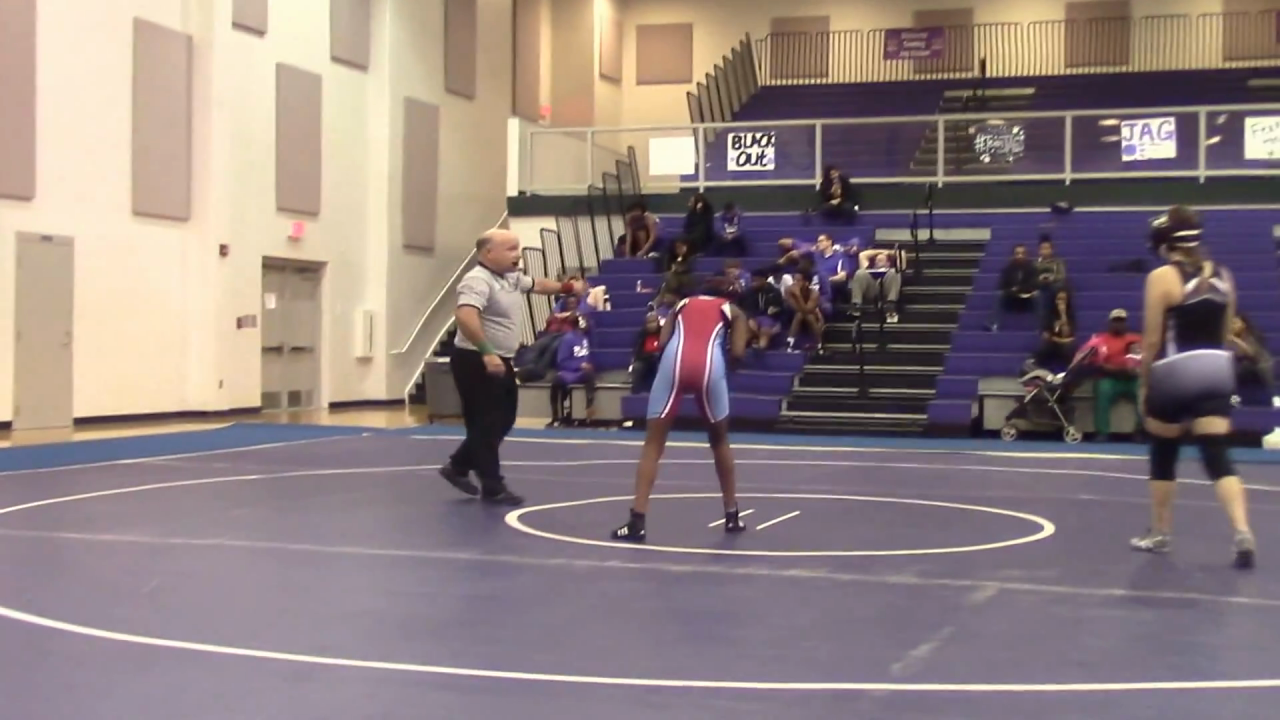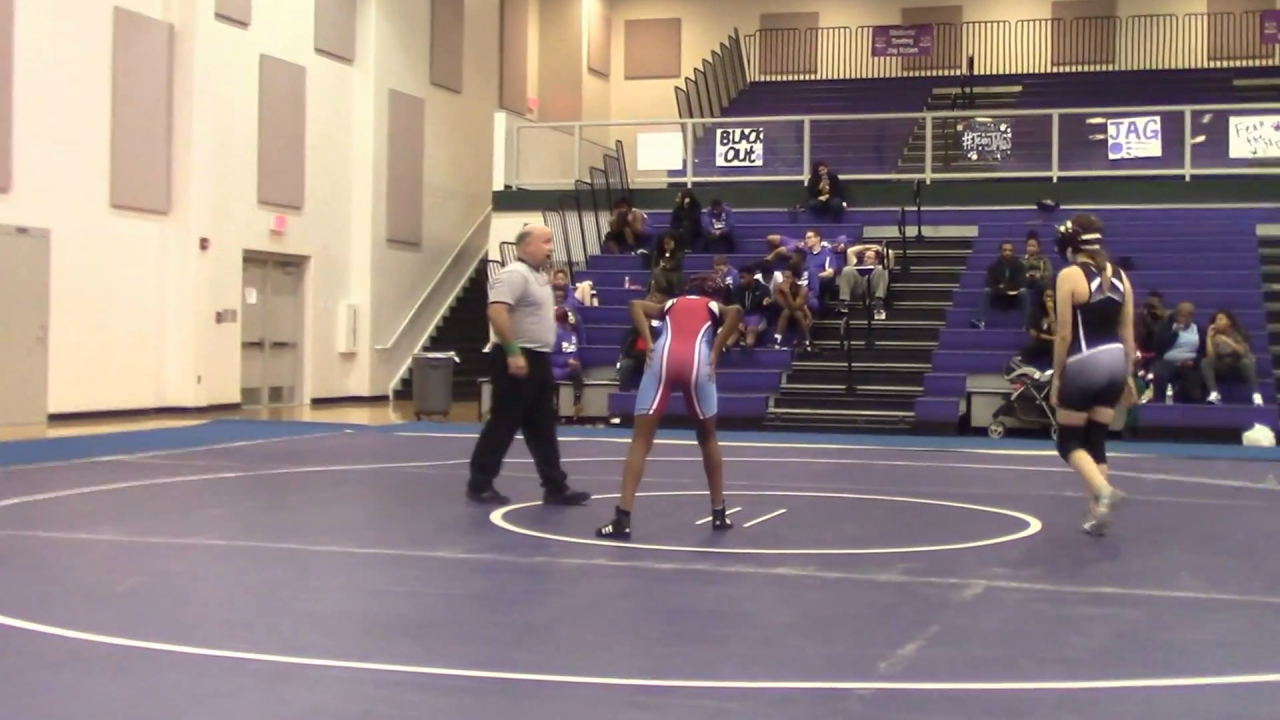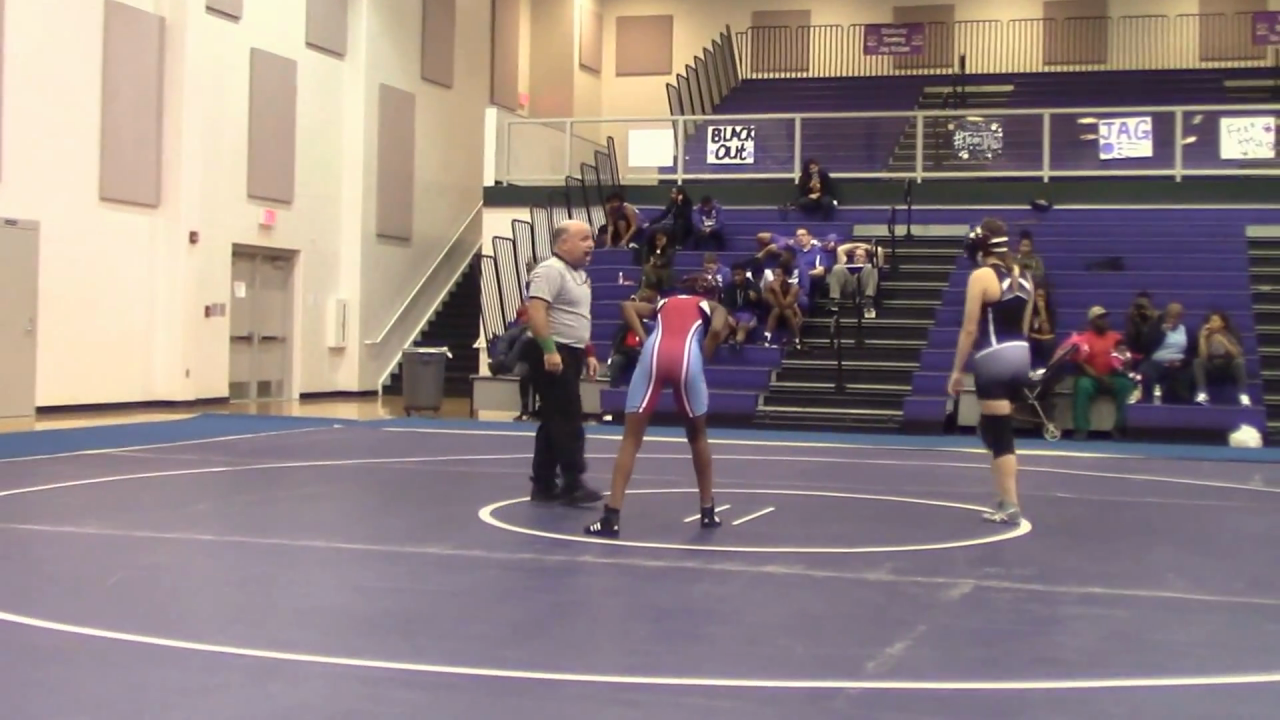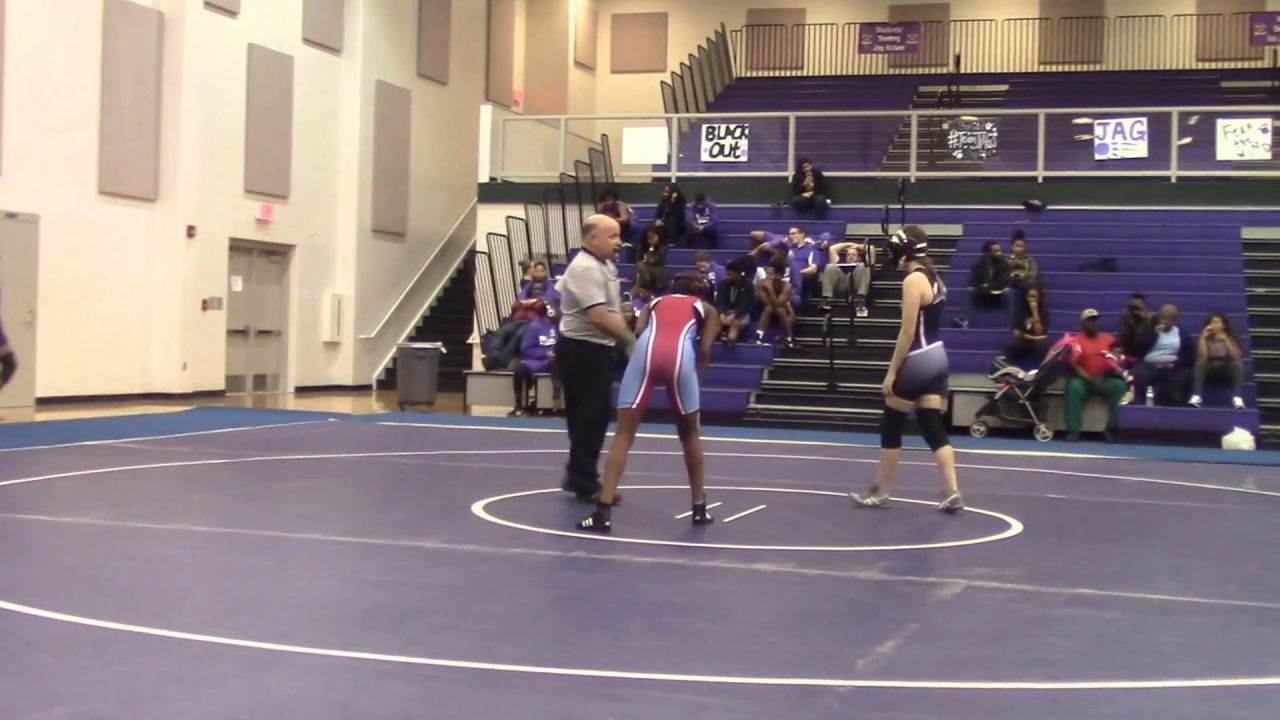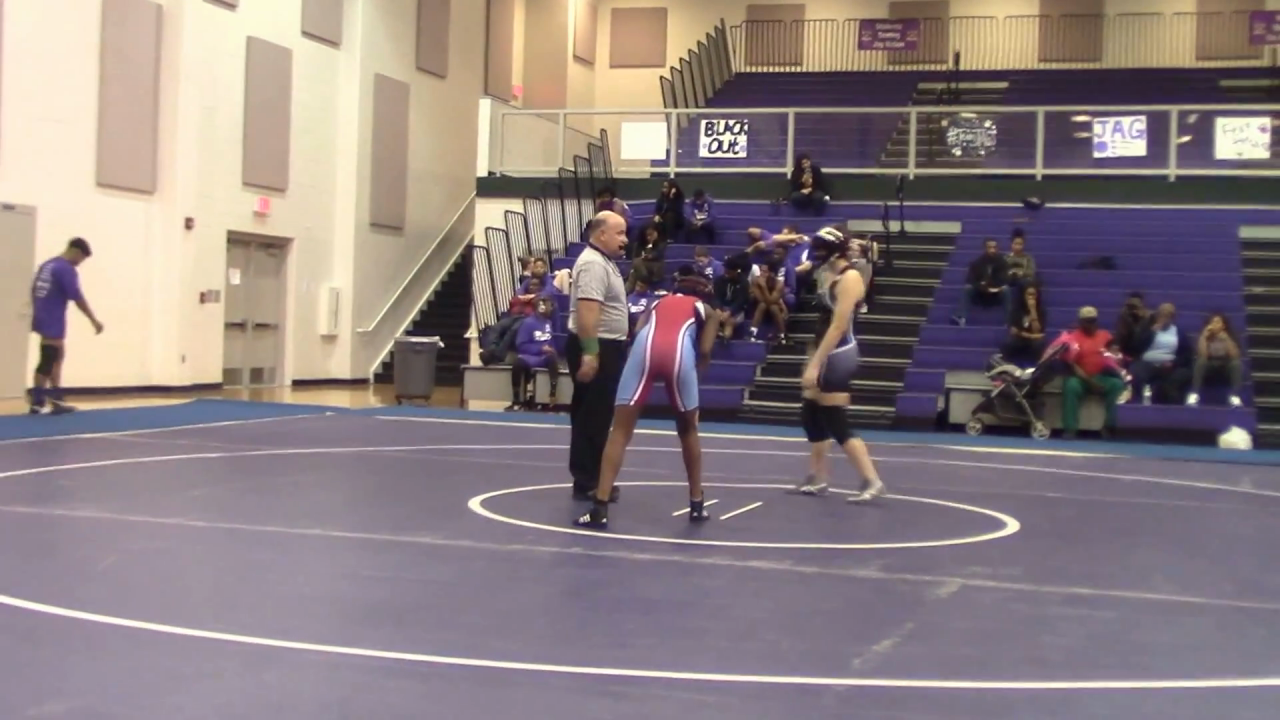
dt=0.7s
person 1, frame 1
left shoulder: (1162, 277)
right shoulder: (1221, 275)
left elbow: (1152, 339)
right elbow: (1225, 333)
left wrist: (1145, 384)
left hip: (1175, 370)
right hip: (1216, 369)
left knee: (1162, 457)
right knee: (1217, 459)
left ankle: (1160, 533)
right ankle: (1242, 533)
person 1, frame 2
left shoulder: (1070, 276)
right shoulder: (1119, 275)
left elbow: (1064, 334)
right elbow: (1127, 332)
left wrist: (1057, 377)
right wrist: (1129, 376)
left hip: (1084, 364)
right hip: (1115, 362)
left knee: (1070, 442)
right knee: (1096, 441)
left ankle: (1104, 491)
right ankle: (1098, 515)
person 1, frame 3
left shoulder: (981, 276)
right shoulder: (1022, 276)
left elbow: (970, 329)
right elbow: (1025, 325)
left wrist: (956, 370)
left hip: (994, 358)
right hip: (1020, 356)
left knee: (999, 434)
right knee: (997, 429)
left ankle: (1009, 505)
right ankle: (1006, 497)
person 1, frame 4
left shoulder: (913, 281)
right shoulder: (933, 278)
left elbow: (908, 332)
left wrist: (892, 372)
left hip: (917, 360)
right hip: (936, 356)
left knee: (891, 426)
right knee: (934, 429)
left ankle: (880, 491)
right ankle: (952, 492)
person 1, frame 5
left shoulder: (849, 278)
right shoulder: (827, 274)
left elbow: (838, 327)
left wrist: (814, 364)
right wrist: (812, 358)
left hip: (838, 356)
right hip: (827, 354)
left knee: (835, 423)
right knee: (811, 416)
left ankle: (872, 481)
right ankle: (817, 479)
person 2, frame 1
left shoulder: (511, 277)
right shoulder: (477, 281)
left elbow: (535, 284)
right elbow: (465, 316)
left wrist: (567, 288)
right wrist: (487, 353)
left hip: (500, 362)
right hip: (476, 363)
left knee: (501, 422)
right knee: (485, 426)
left ankle: (458, 467)
right ankle: (493, 488)
person 2, frame 2
left shoulder: (540, 275)
right shoulder: (515, 274)
right elbow: (497, 312)
right wrist: (512, 353)
left hip: (538, 359)
right hip: (517, 360)
left knee: (543, 427)
right knee: (503, 424)
left ankle: (555, 487)
right ankle: (479, 485)
person 2, frame 3
left shoulder: (580, 274)
right shoulder: (551, 270)
right elbow: (535, 312)
left wrist: (588, 353)
right wrist: (549, 350)
left hip: (570, 354)
right hip: (551, 355)
left knee: (555, 420)
right knee: (568, 420)
left ankle: (544, 484)
right ankle: (572, 484)
person 2, frame 4
left shoulder: (605, 265)
right shoulder: (585, 268)
left elbow: (613, 308)
right elbow: (598, 316)
left wrist: (628, 335)
right wrist: (629, 339)
left hip: (596, 350)
right hip: (582, 351)
left knee: (595, 417)
right knee: (589, 419)
left ankle: (577, 475)
right ankle: (587, 485)
person 2, frame 5
left shoulder: (606, 262)
right shoulder: (593, 263)
right elbow: (587, 311)
left wrist: (617, 348)
right wrist: (589, 353)
left hip: (607, 348)
right hip: (595, 350)
left knee: (599, 416)
right knee: (592, 417)
left ankle: (592, 478)
right ankle: (585, 482)
person 3, frame 1
left shoulder: (683, 304)
right shoulder: (733, 310)
left elbow: (663, 341)
right elbow: (738, 353)
right wrist: (726, 373)
left hip: (675, 361)
right hip: (709, 364)
left knee: (653, 444)
right knee: (720, 442)
left ankle: (637, 522)
right ankle: (732, 515)
person 3, frame 2
left shoulder: (671, 304)
right shoulder: (716, 307)
left elbow: (636, 305)
right elbow: (736, 311)
left wrist: (649, 343)
right wrist: (716, 351)
left hip: (663, 358)
right hip: (697, 360)
left knee: (640, 441)
right knee: (707, 439)
left ankle: (623, 520)
right ankle: (719, 513)
person 3, frame 3
left shoulder: (663, 303)
right shoulder: (712, 306)
left elbow: (628, 306)
right elbow: (717, 330)
left wrist: (645, 340)
right wrist: (702, 358)
left hip: (654, 354)
right hip: (687, 357)
left knee: (631, 439)
right knee: (698, 437)
left ankle: (611, 517)
right ankle: (708, 511)
person 3, frame 4
left shoulder: (657, 302)
right shoulder: (706, 309)
left elbow: (638, 331)
right elbow: (703, 351)
right wrist: (695, 376)
left hip: (647, 351)
right hip: (680, 354)
left knee: (623, 435)
right knee: (689, 435)
left ankle: (603, 513)
right ankle: (699, 508)
person 3, frame 5
left shoulder: (661, 301)
right shoulder: (706, 310)
left elbow: (639, 331)
right elbow: (705, 350)
right wrist: (695, 370)
left hip: (647, 345)
right hip: (679, 349)
left knee: (620, 432)
right knee: (688, 431)
left ankle: (599, 510)
right ankle: (697, 505)
